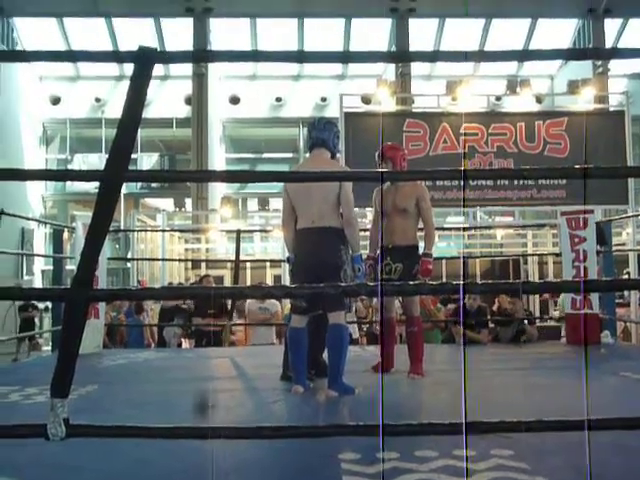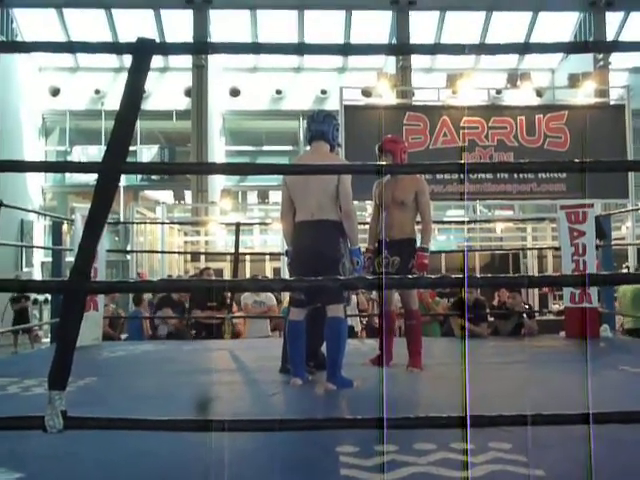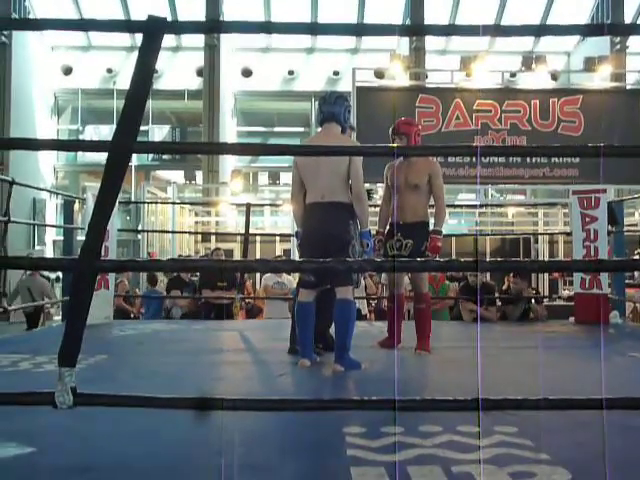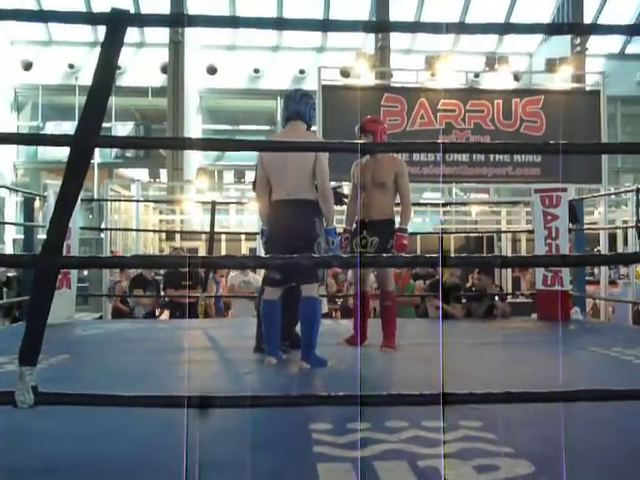
dt=1s
person 1, frame 1
right shoulder: (339, 171)
left elbow: (287, 223)
right elbow: (348, 218)
left wrist: (292, 254)
right wrist: (356, 254)
left hip: (303, 245)
right hip: (331, 243)
left knee: (299, 314)
right knee: (337, 313)
left ankle: (298, 380)
right ankle: (335, 382)
person 1, frame 2
right shoulder: (338, 164)
left elbow: (286, 215)
right elbow: (347, 211)
left wrist: (291, 247)
right wrist: (355, 247)
left hip: (301, 238)
right hip: (329, 236)
left knee: (297, 307)
right knee: (336, 306)
left ankle: (297, 372)
right ankle: (334, 375)
person 1, frame 3
left shoulder: (303, 148)
right shoulder: (350, 145)
left elbow: (296, 197)
right elbow: (358, 193)
left wrist: (300, 229)
right wrist: (365, 229)
left hip: (312, 219)
right hip: (340, 218)
left knee: (307, 288)
right knee: (344, 288)
left ankle: (305, 353)
right ankle: (341, 357)
person 1, frame 4
right shoulder: (315, 142)
left elbow: (261, 193)
right elbow: (324, 189)
left wrist: (266, 226)
right wrist: (330, 227)
left hip: (278, 217)
right hip: (306, 216)
left knee: (272, 286)
right knee: (310, 286)
left ankle: (271, 351)
right ankle: (308, 355)
person 2, frame 1
left shoulder: (417, 189)
right shoulder: (379, 193)
left elbow: (429, 226)
left wrist: (427, 256)
right wrist: (371, 256)
left hip: (408, 252)
right hip: (384, 253)
left knee: (411, 307)
right knee: (385, 308)
left ankle: (416, 363)
right ankle: (386, 359)
person 2, frame 2
left shoulder: (417, 182)
right shoulder: (379, 186)
left elbow: (426, 220)
left wrist: (423, 251)
right wrist: (369, 250)
left hip: (405, 245)
right hip: (382, 246)
left knee: (409, 301)
right knee: (384, 301)
left ankle: (415, 357)
right ankle: (384, 352)
person 2, frame 3
left shoulder: (430, 166)
right shoulder: (391, 168)
left elbow: (440, 203)
left wrist: (436, 234)
right wrist: (380, 232)
left hip: (418, 229)
right hip: (395, 229)
left knee: (419, 283)
right knee: (394, 284)
left ankle: (423, 340)
right ankle: (393, 335)
person 2, frame 4
left shoulder: (396, 164)
right shoulder: (357, 166)
left elbow: (405, 201)
left wrist: (402, 231)
right wrist: (347, 230)
left hip: (384, 227)
right hip: (361, 226)
left knee: (386, 281)
right knee: (359, 281)
left ankle: (389, 337)
right ankle: (359, 333)
